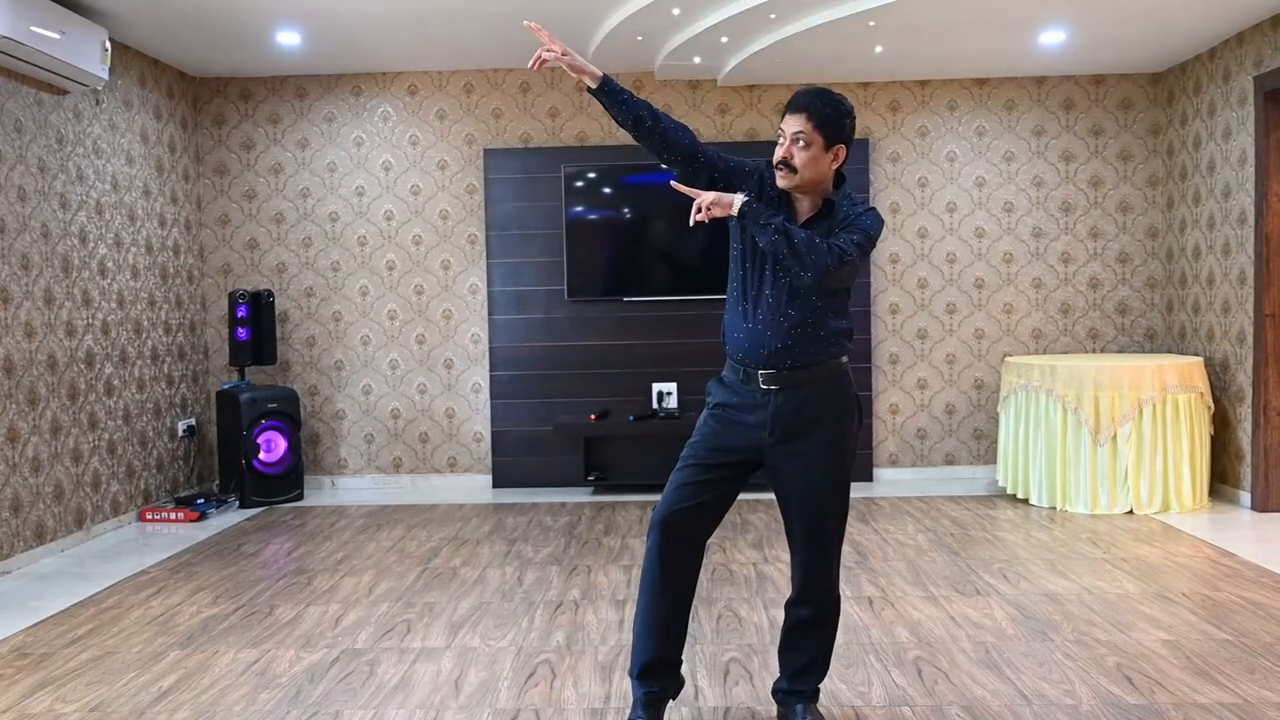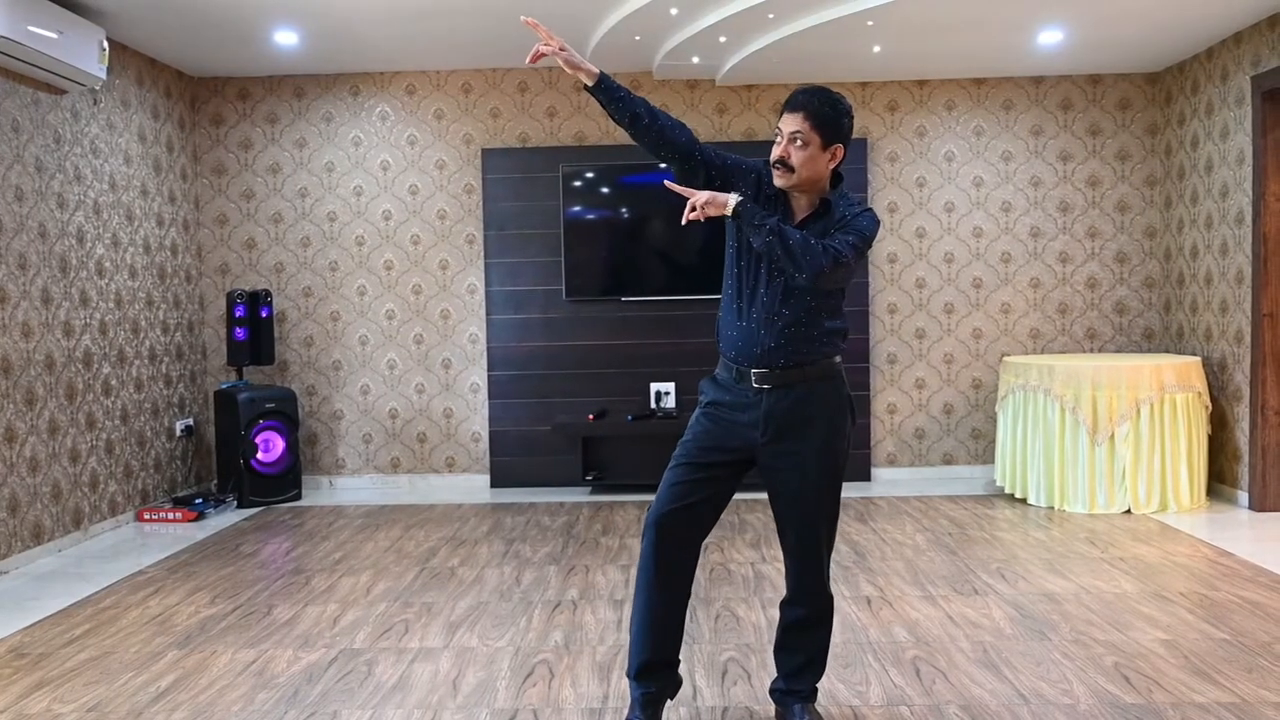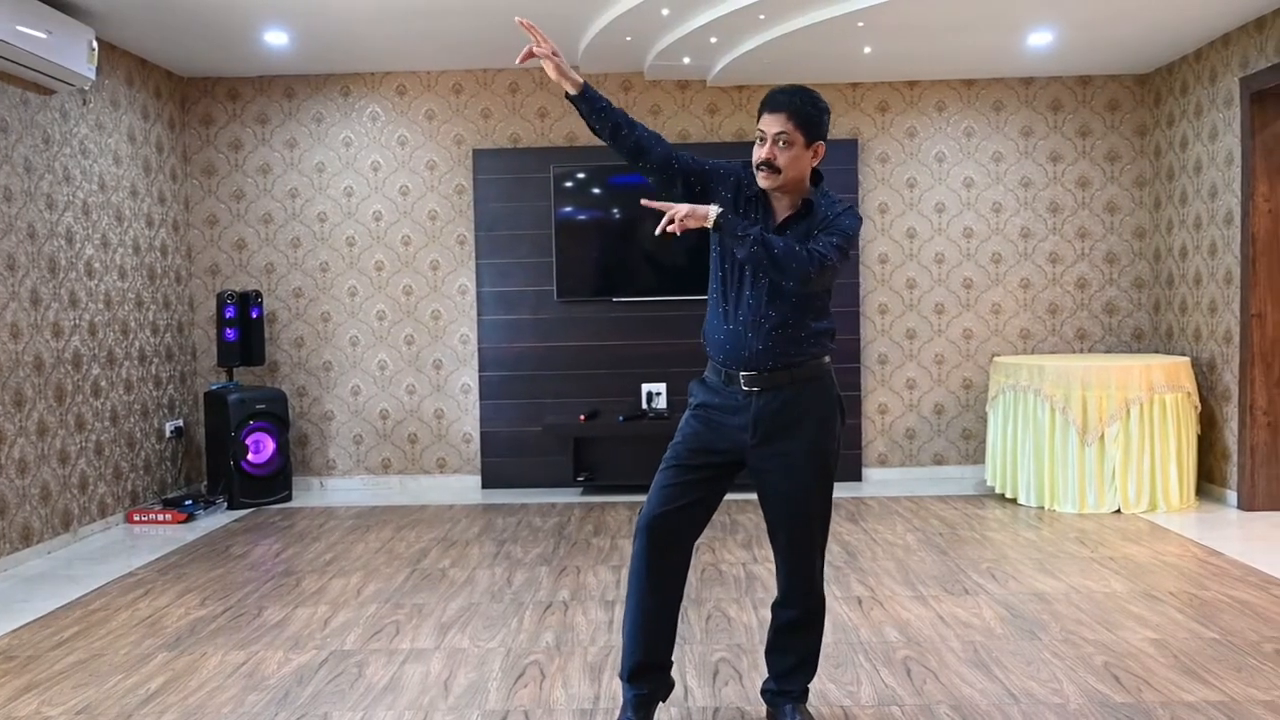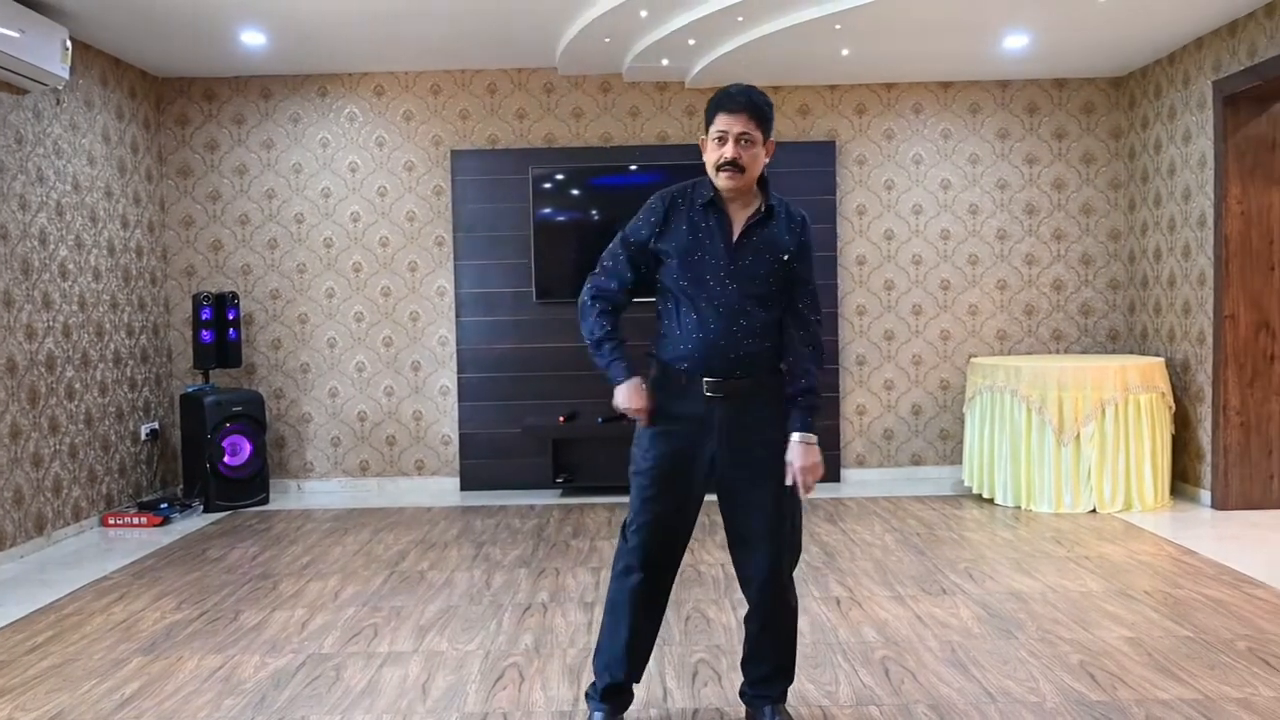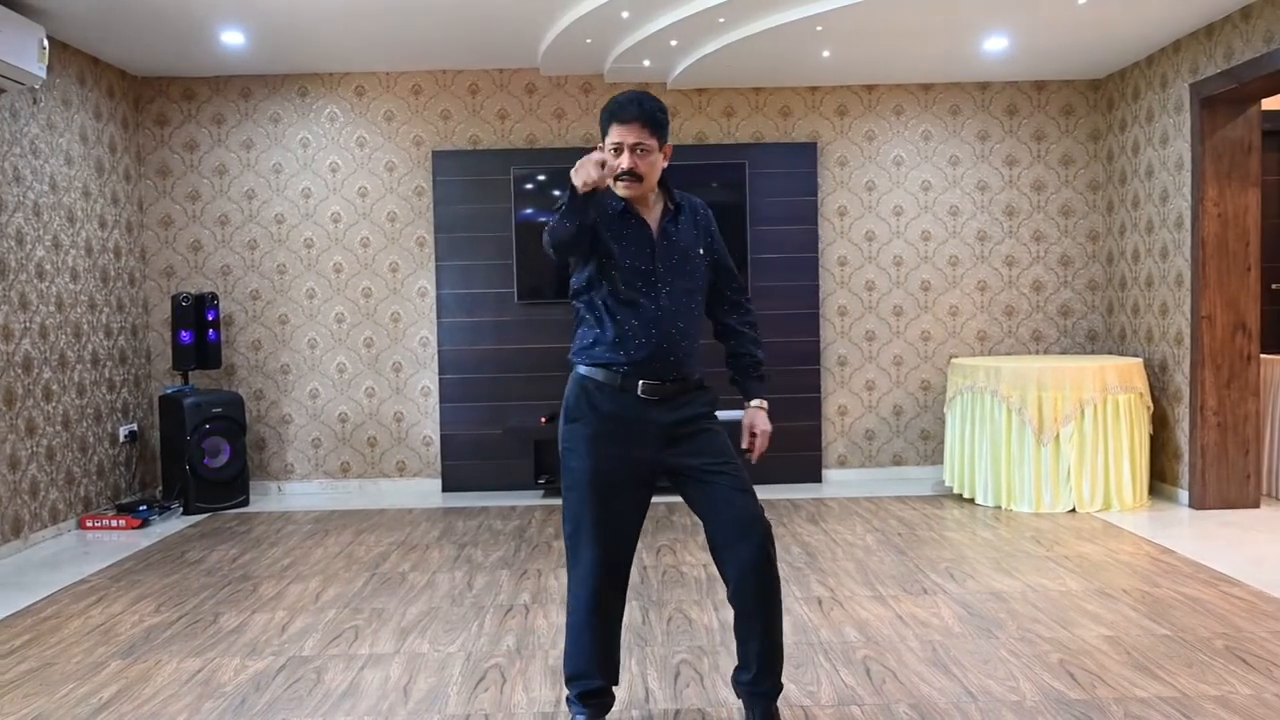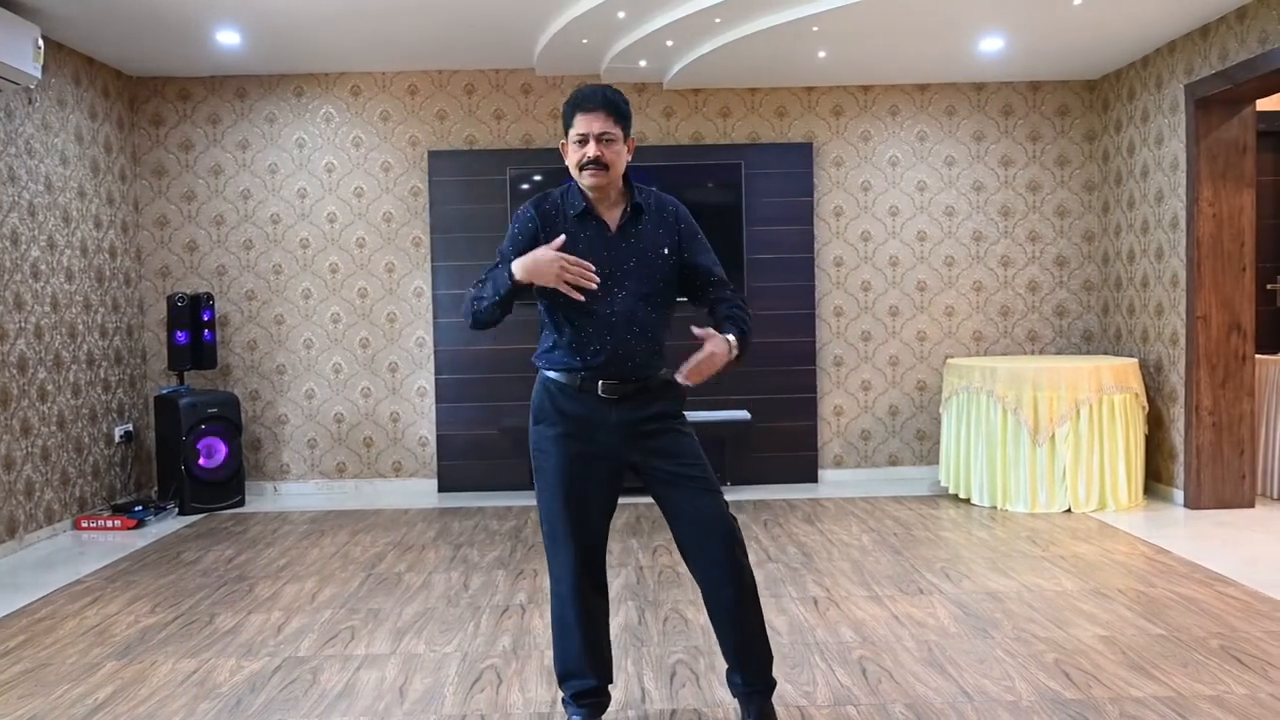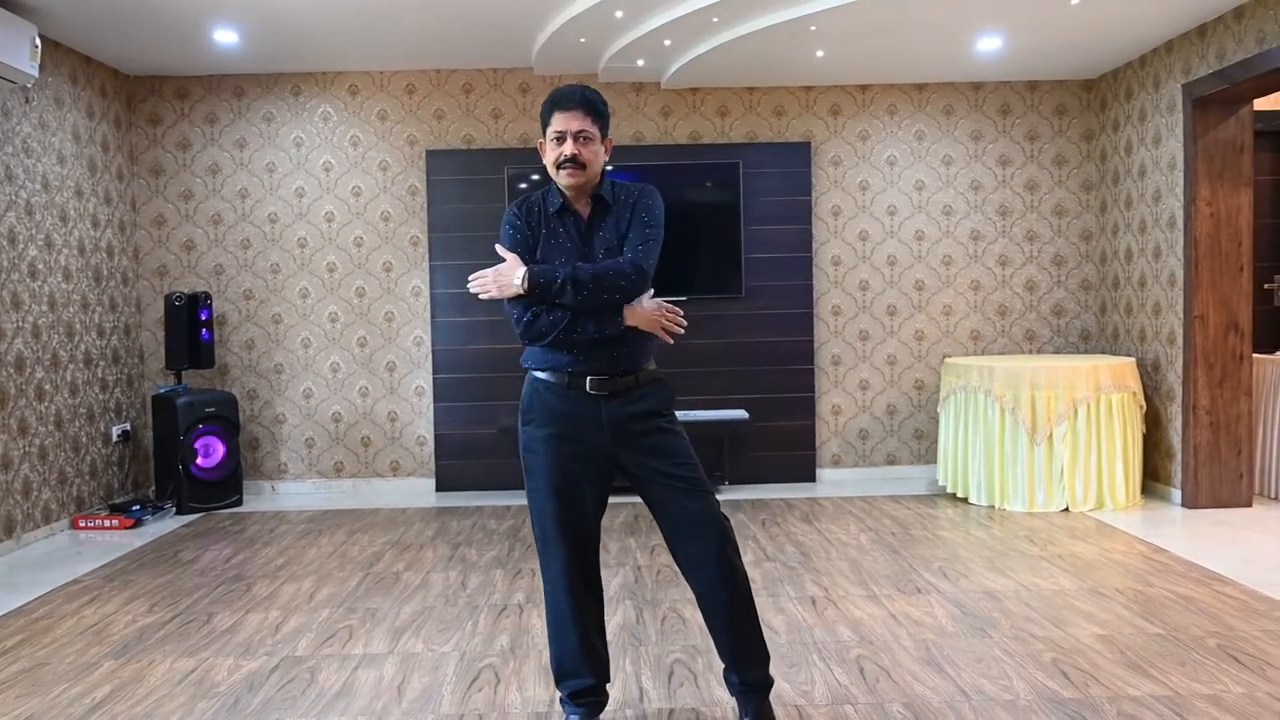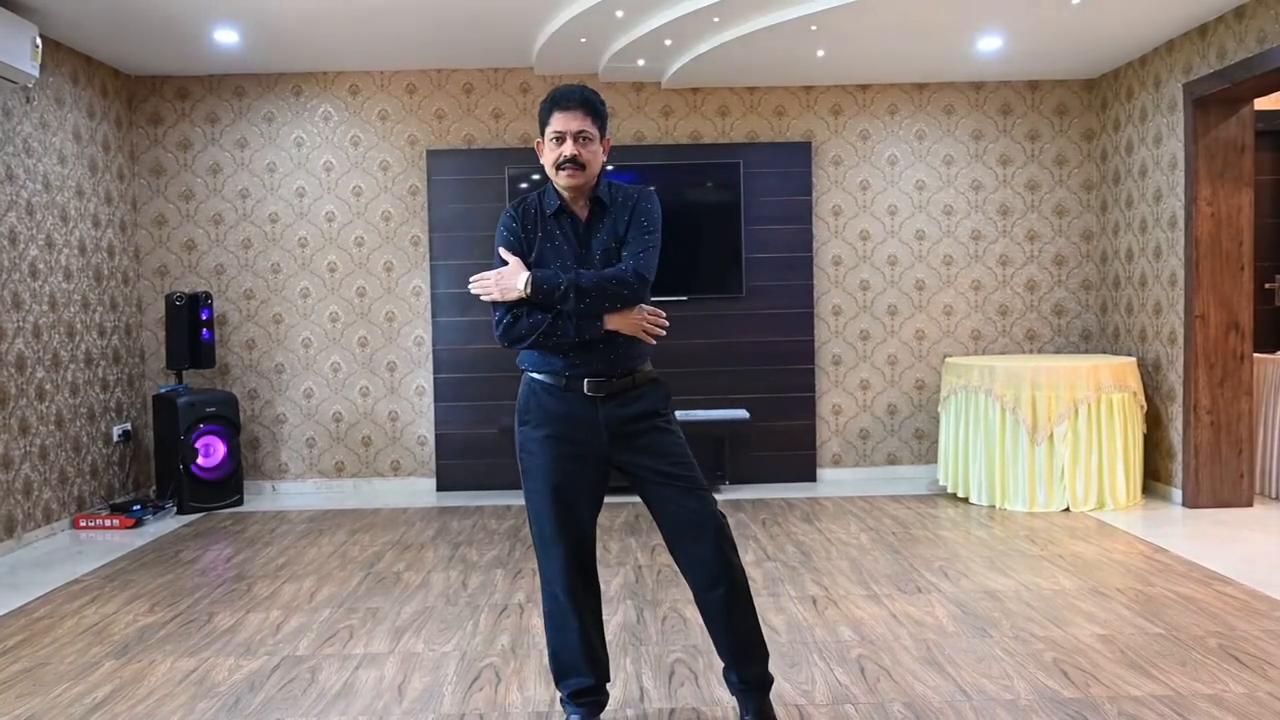
dt=0.4s
person 1, frame 1
left shoulder: (859, 221)
right shoulder: (754, 184)
left elbow: (818, 264)
right elbow: (672, 142)
left wrist: (743, 210)
right wrist: (590, 76)
left hip: (815, 403)
right hip: (738, 394)
left knee: (816, 555)
right knee: (673, 525)
person 1, frame 2
left shoulder: (855, 221)
right shoulder: (749, 183)
left elbow: (811, 265)
right elbow: (668, 137)
left wrist: (737, 209)
right wrist: (589, 74)
left hip: (807, 402)
right hip: (731, 392)
left knee: (807, 553)
right knee: (668, 524)
person 1, frame 3
left shoulder: (838, 219)
right shoulder: (731, 186)
left elbow: (797, 270)
right elbow: (646, 149)
left wrist: (716, 220)
right wrist: (572, 83)
left hip: (797, 404)
right hip: (720, 395)
left knee: (799, 554)
right knee: (659, 528)
person 1, frame 4
left shoulder: (792, 228)
right shoulder: (668, 209)
left elbow: (804, 336)
right elbow: (603, 291)
left wrist: (802, 431)
right wrist: (621, 372)
left hip: (765, 412)
right hip: (676, 408)
left knee: (768, 563)
right knee: (643, 552)
person 1, frame 5
left shoulder: (696, 218)
right shoulder: (591, 213)
left elbow: (731, 309)
right elbow: (559, 244)
left wrist: (755, 396)
right wrist: (580, 193)
left hip: (684, 406)
right hip: (603, 407)
left knee: (749, 540)
right knee: (597, 559)
person 1, frame 6
left shoulder: (665, 214)
right shoulder: (543, 216)
left elbow: (719, 291)
right elbow: (479, 313)
left wrist: (728, 339)
right wrist: (517, 270)
left hip: (652, 404)
right hip: (569, 409)
left knee: (716, 540)
right knee: (574, 559)
person 1, frame 7
left shoulder: (641, 202)
right shoulder: (525, 218)
left elbow: (632, 274)
right elbow: (531, 323)
left wrist: (536, 279)
right wrist: (625, 314)
left hip: (638, 400)
right hip: (557, 406)
left knee: (707, 538)
right knee: (567, 557)
person 1, frame 8
left shoulder: (638, 203)
right shoulder: (521, 220)
left elbow: (633, 281)
right elbow: (509, 326)
left wrist: (535, 283)
right wrist: (604, 320)
left hip: (636, 401)
right hip: (553, 409)
left knee: (705, 537)
right knee: (564, 559)
